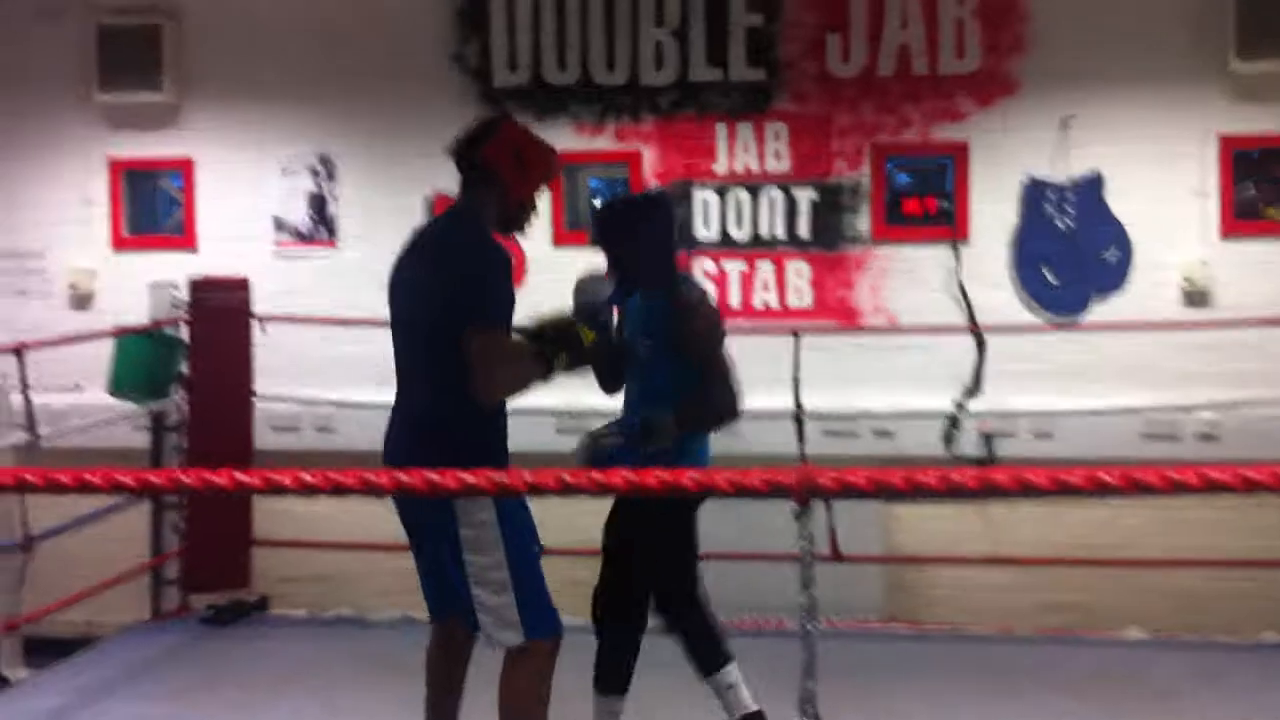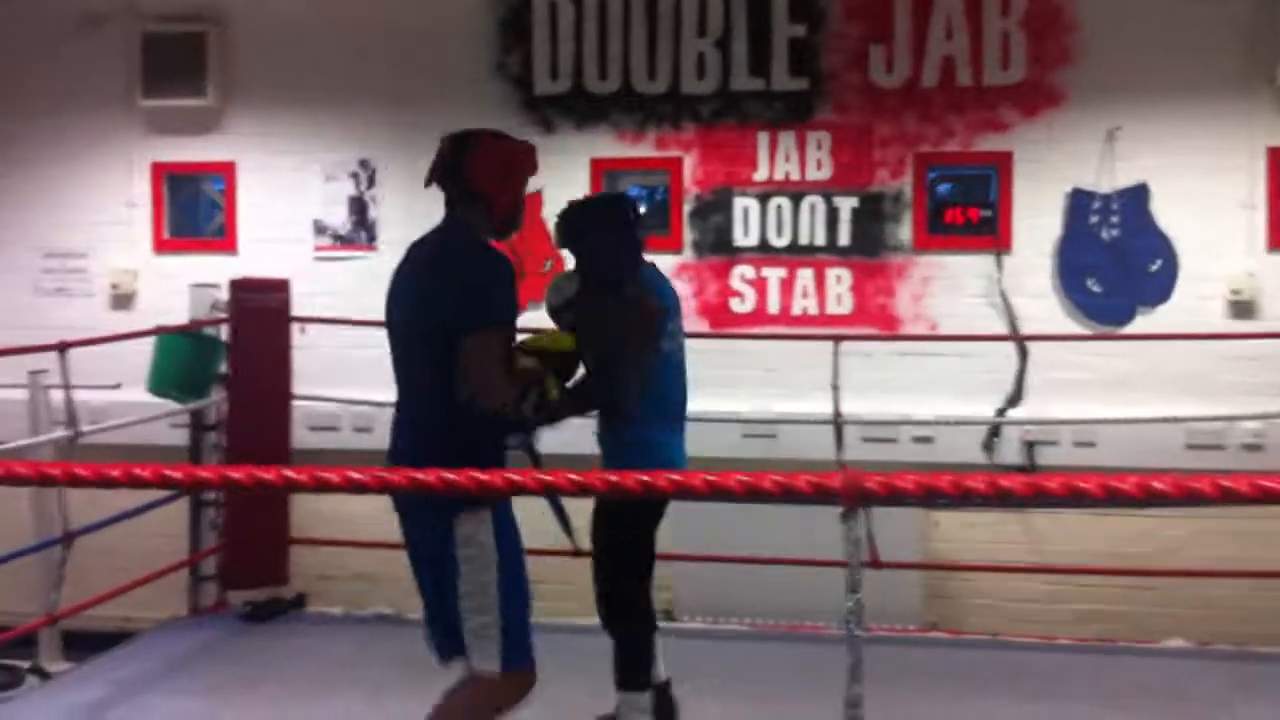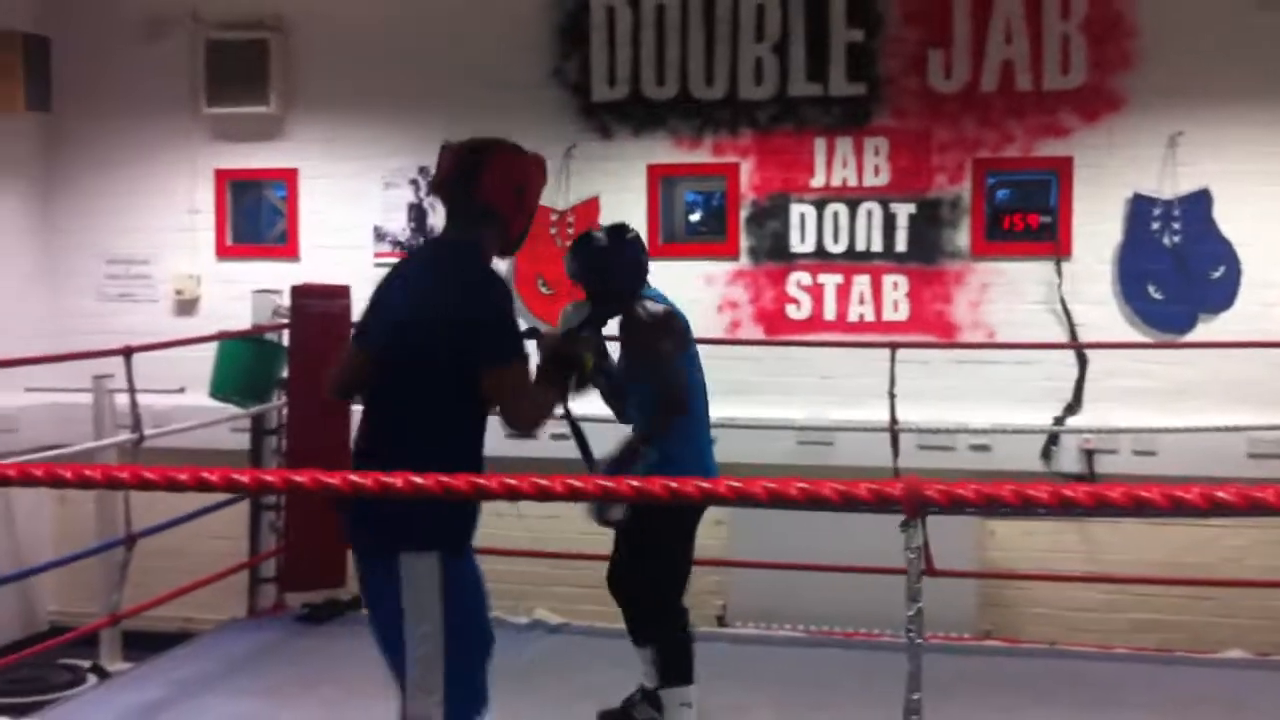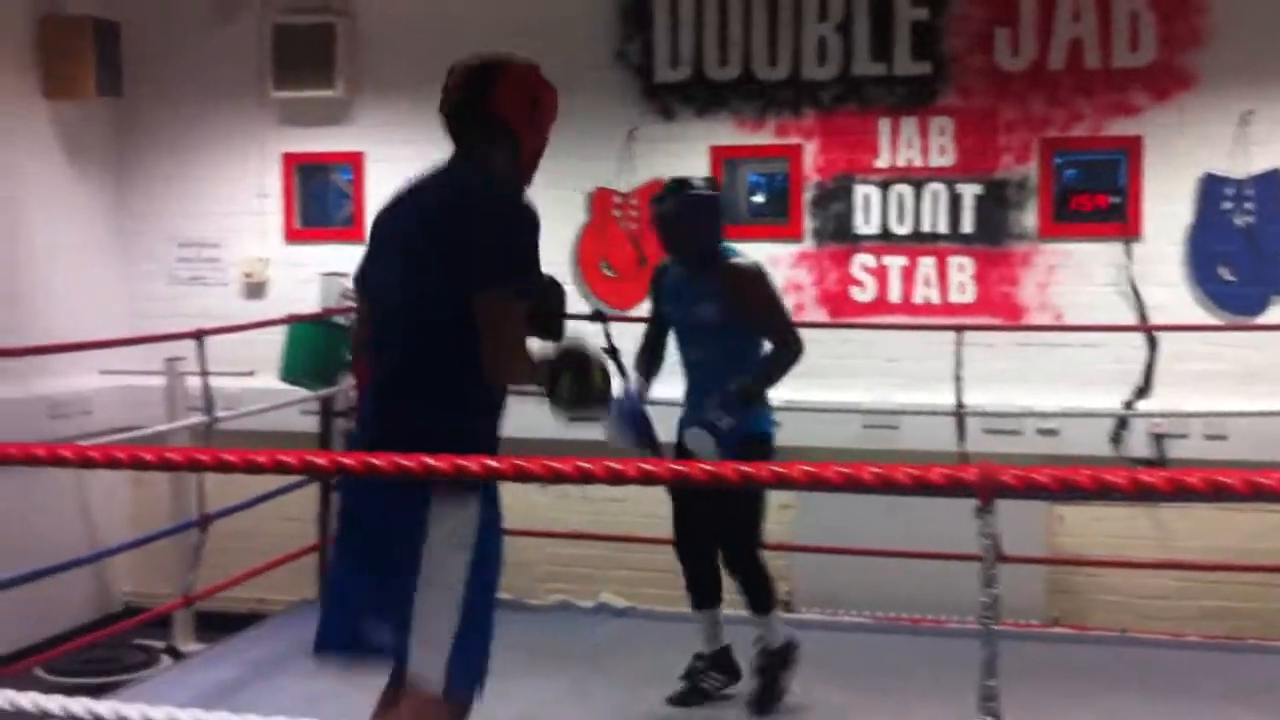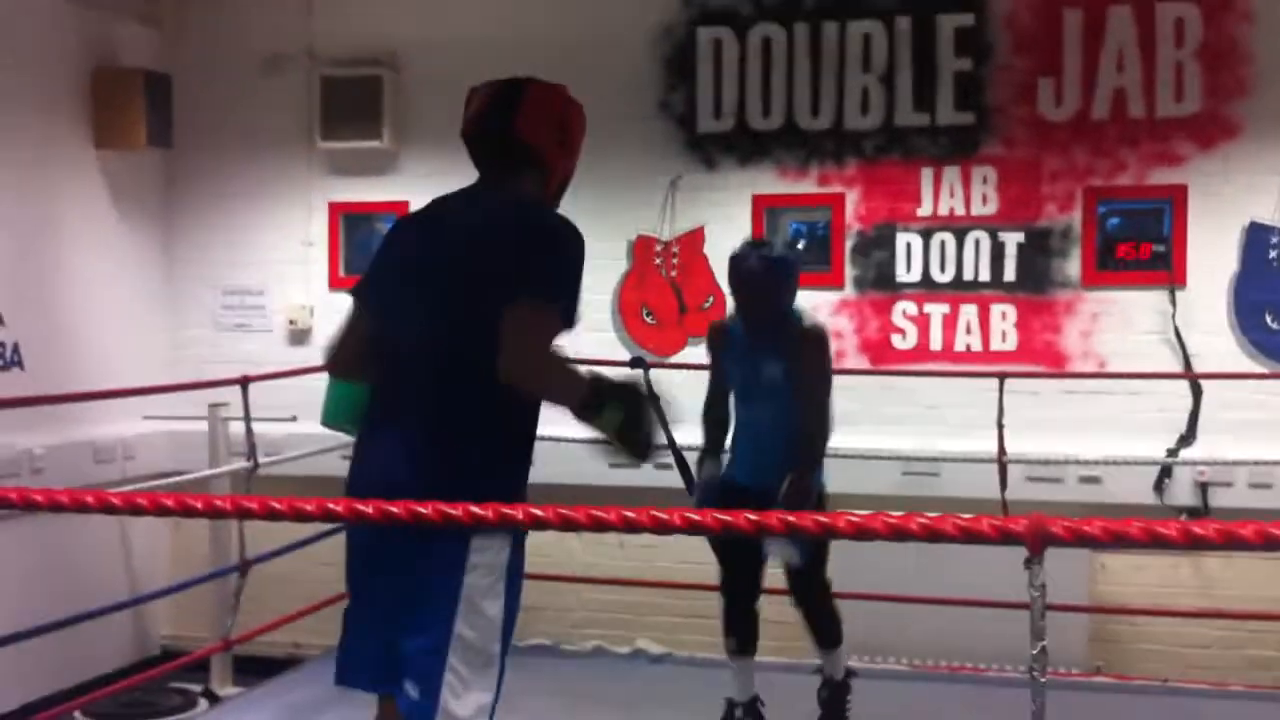
dt=0.3s
person 1, frame 1
left shoulder: (423, 248)
right shoulder: (480, 256)
right elbow: (491, 382)
left wrist: (523, 349)
right wrist: (554, 353)
left hip: (416, 458)
right hip: (461, 467)
left knee: (457, 617)
right knee: (532, 637)
person 1, frame 2
left shoulder: (418, 261)
right shoulder: (484, 267)
right elbow: (484, 386)
left wrist: (517, 365)
right wrist: (535, 391)
left hip: (421, 478)
right hip: (458, 487)
left knee: (486, 648)
person 1, frame 3
left shoulder: (409, 274)
right shoulder: (479, 289)
left elbow: (345, 380)
right elbow: (522, 414)
right wrist: (560, 374)
left hip: (385, 506)
right hip: (420, 519)
person 1, frame 4
left shoulder: (405, 209)
right shoulder: (502, 216)
right elbow: (501, 361)
right wrist: (561, 373)
left hip: (383, 462)
right hip: (442, 471)
person 1, frame 5
left shoulder: (415, 229)
right shoulder: (545, 236)
left elbow: (347, 358)
right elbow: (519, 359)
right wrist: (604, 400)
left hip: (383, 487)
right hip: (468, 502)
person 2, frame 1
left shoulder: (687, 307)
right shoulder: (636, 300)
left elbow: (721, 403)
right elbow: (613, 381)
left wrist: (645, 435)
right wrist: (596, 330)
left hip: (661, 476)
right hip: (658, 473)
left knee: (617, 602)
right knee: (677, 602)
person 2, frame 2
left shoulder: (627, 300)
right shoulder: (649, 289)
left elbow: (607, 392)
left wrist: (537, 409)
right wrist: (574, 324)
left hip: (636, 466)
right hip: (653, 458)
left knee: (622, 595)
right knee: (623, 586)
person 2, frame 3
left shoulder: (647, 320)
right shoulder: (641, 316)
left elbow: (675, 403)
right elbow: (627, 407)
left wrist: (623, 463)
right wrist: (592, 356)
left hip: (678, 476)
right hip: (662, 473)
left knee: (660, 596)
right knee: (627, 581)
person 2, frame 4
left shoulder: (739, 275)
right shoulder: (666, 278)
left elbow: (789, 346)
right elbow: (655, 343)
left wrist: (738, 395)
right wrist: (637, 387)
left hip: (742, 434)
right hip: (700, 431)
left knee: (737, 548)
right knee: (691, 545)
left ankle: (775, 650)
right ankle: (714, 658)
person 2, frame 5
left shoulder: (806, 338)
right shoulder: (724, 334)
left elbow: (816, 424)
left wrist: (798, 492)
right wrist: (709, 468)
left hip: (794, 487)
right hip: (741, 482)
left knee: (810, 591)
right knee: (738, 592)
left ankle: (836, 681)
